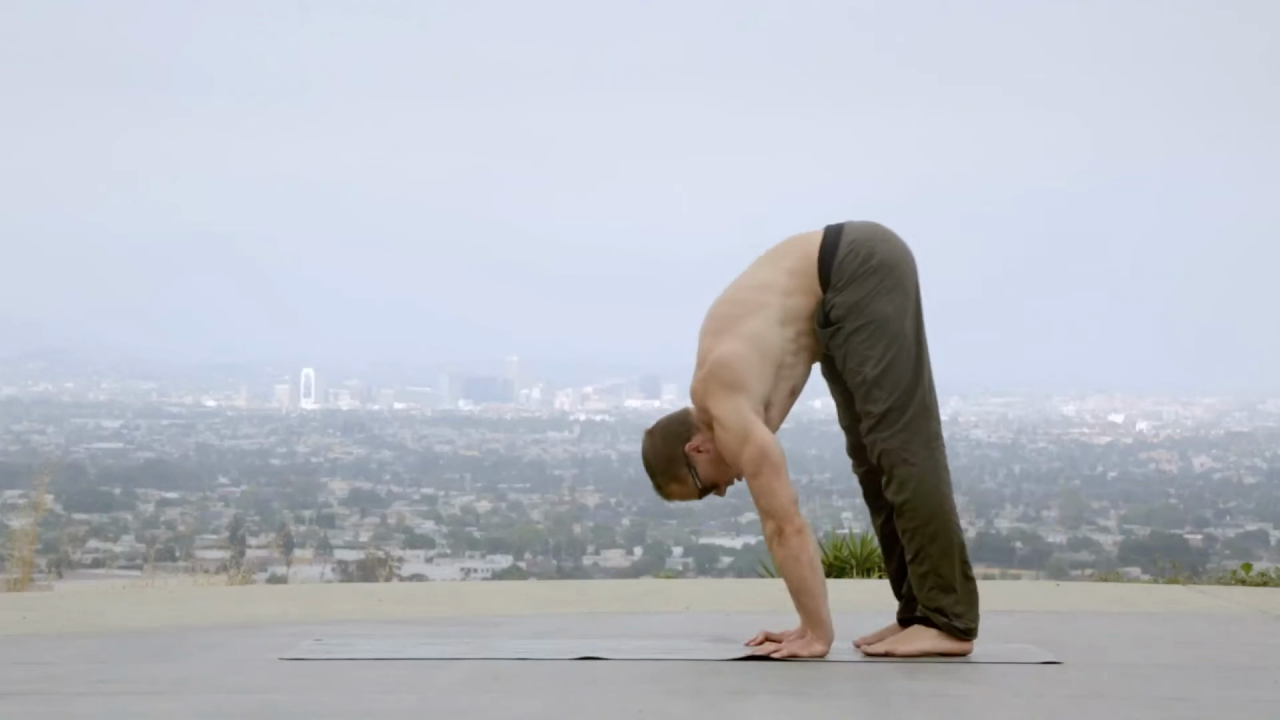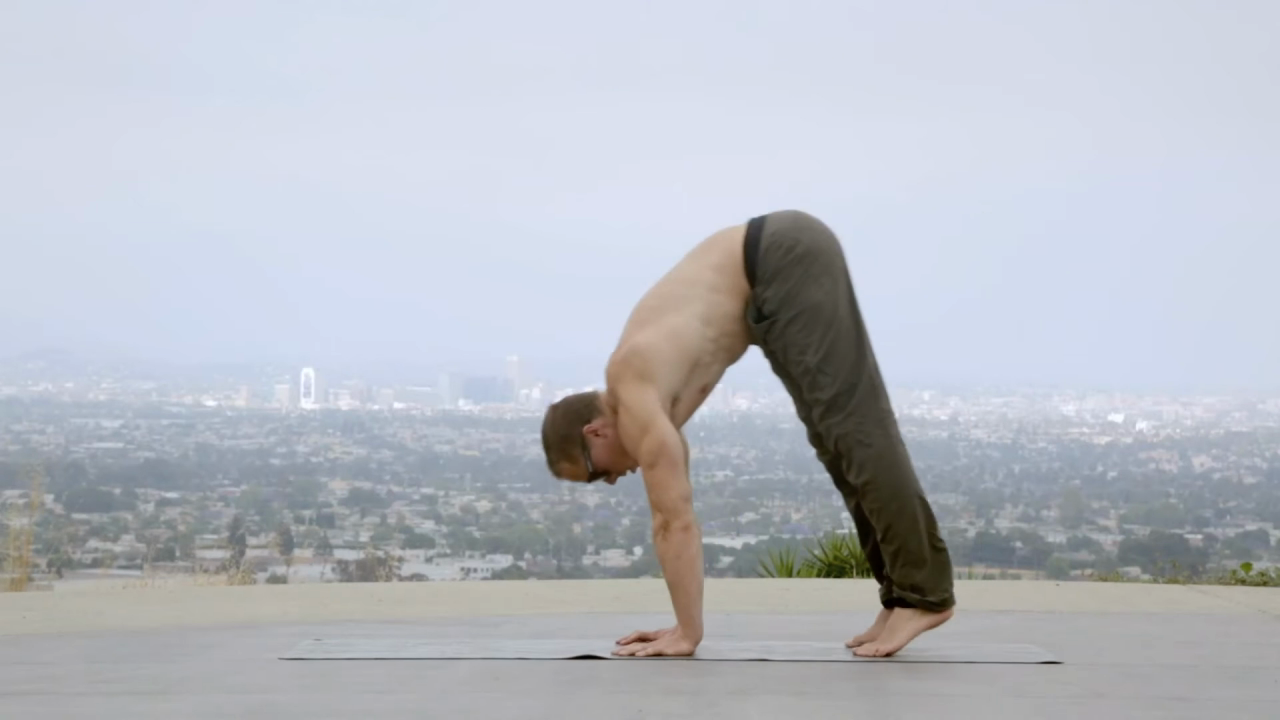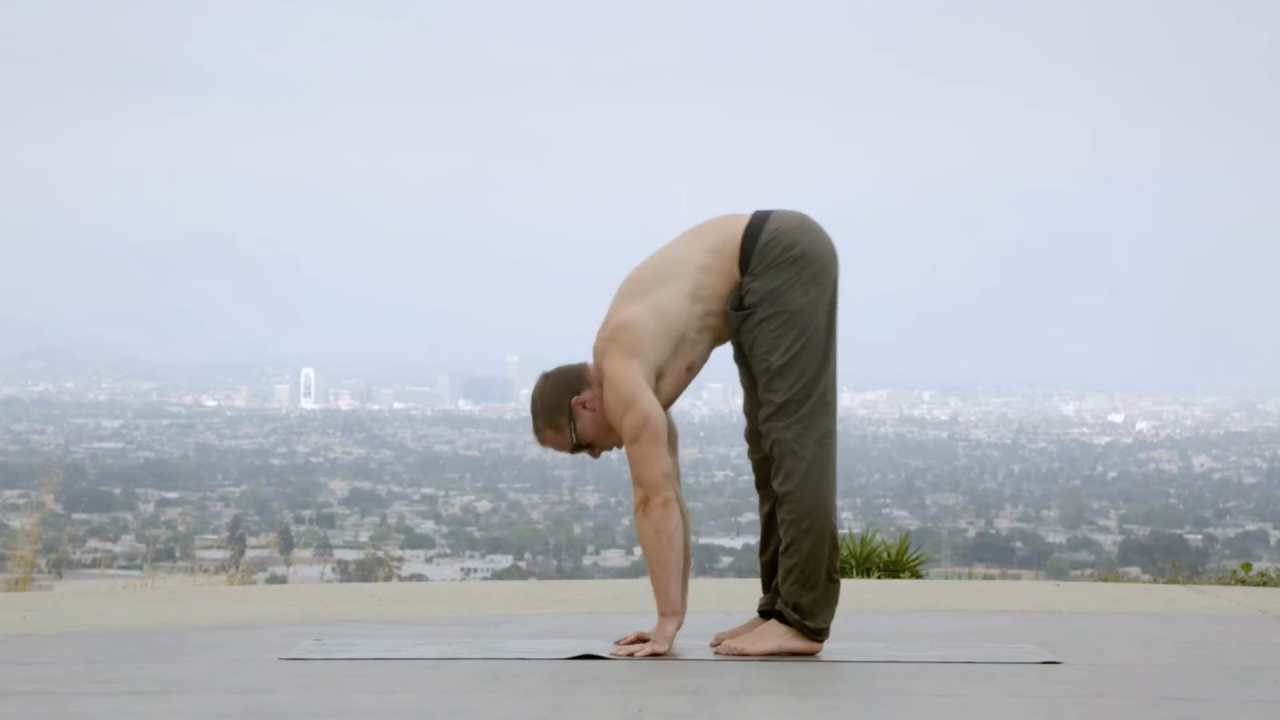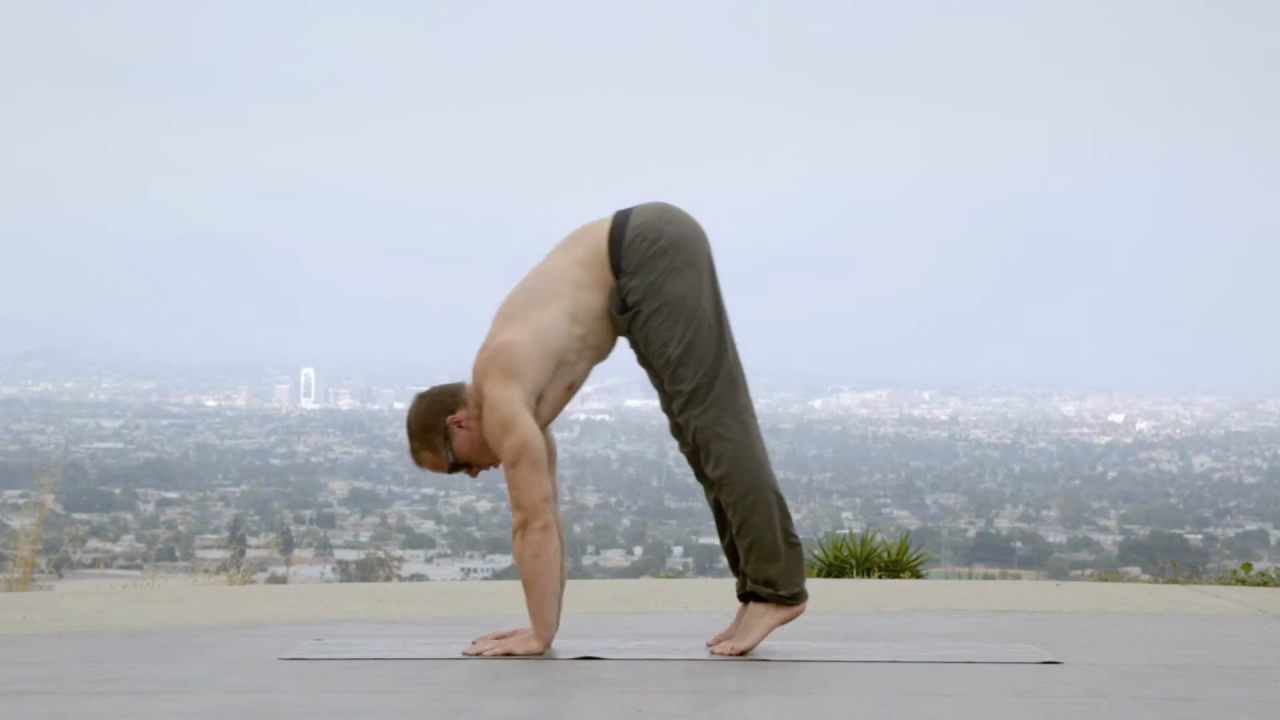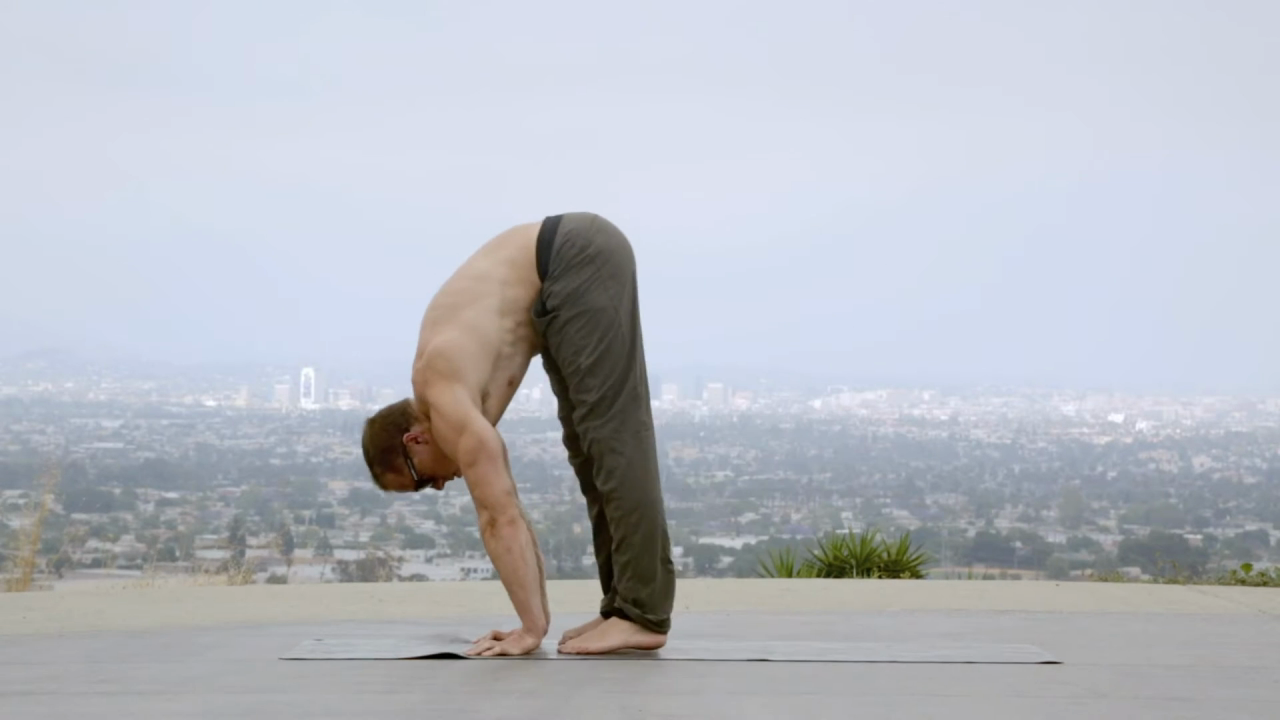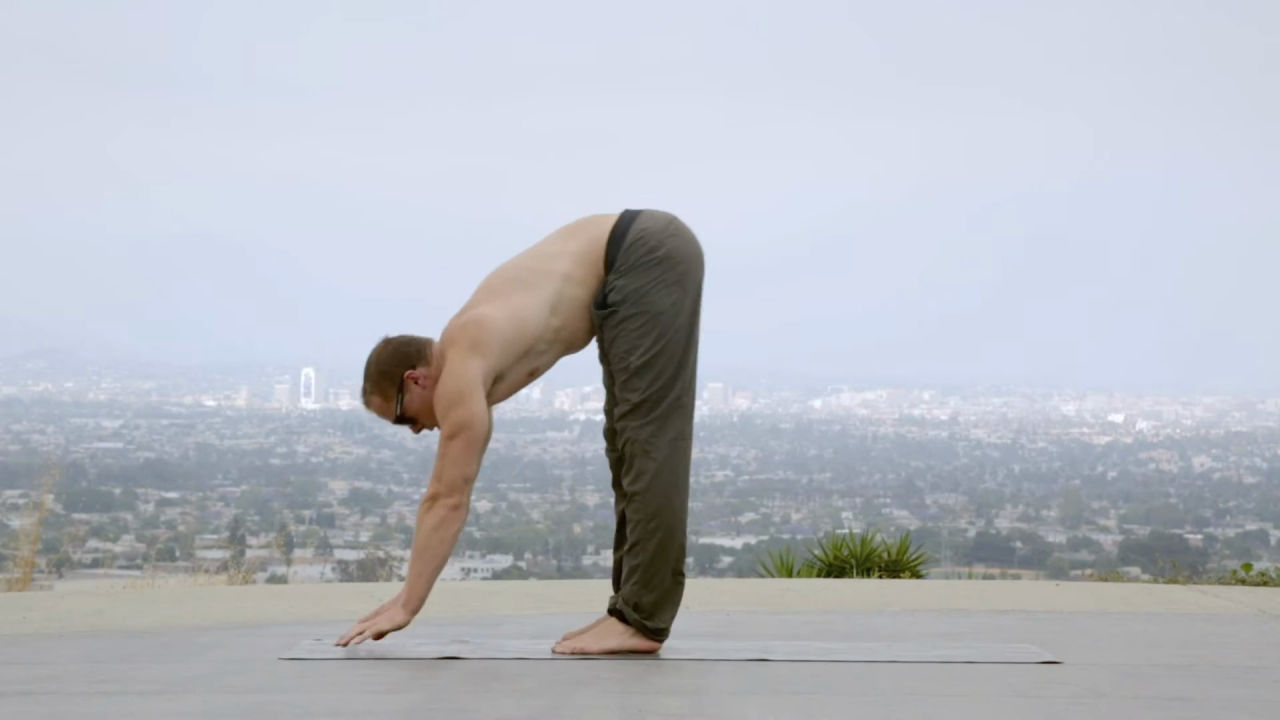
dt=0.5s
person 1, frame 1
left shoulder: (727, 417)
right shoulder: (736, 409)
left elbow: (787, 528)
right elbow: (781, 524)
left wrist: (819, 633)
right wrist: (810, 625)
left hip: (862, 267)
right hip: (852, 273)
left knee: (902, 447)
right knee: (875, 452)
left ankle: (947, 621)
right ankle: (920, 614)
person 1, frame 2
left shoulder: (635, 407)
right shoulder: (650, 402)
left elbow: (676, 524)
right elbow: (675, 519)
left wrist: (687, 632)
right wrist: (684, 623)
left hip: (792, 258)
right hip: (784, 264)
left knee: (850, 428)
right knee: (836, 434)
left ankle: (922, 593)
right ankle: (905, 593)
person 1, frame 3
left shoulder: (620, 381)
right shoulder: (637, 380)
left elbow: (656, 501)
right elbow: (668, 497)
left wrist: (669, 619)
right wrist: (676, 608)
left hip: (783, 255)
right hip: (779, 262)
left knee: (794, 438)
right knee: (772, 440)
left ankle: (802, 618)
right ankle: (784, 609)
person 1, frame 4
left shoulder: (499, 404)
right shoulder: (522, 406)
left elbow: (535, 523)
right elbow: (544, 519)
left wrist: (540, 634)
right wrist: (544, 623)
left hip: (655, 248)
right hip: (656, 250)
left knee: (711, 423)
right knee: (701, 427)
left ankle: (774, 587)
right ankle: (762, 587)
person 1, frame 5
left shoulder: (445, 407)
right shoulder: (467, 404)
left elbow: (501, 520)
right elbow: (505, 516)
left wrist: (532, 629)
right wrist: (534, 621)
left hip: (578, 256)
right hip: (580, 260)
left knee: (611, 438)
right knee: (591, 442)
left ankle: (642, 614)
right ankle: (627, 607)
person 1, frame 6
left shoulder: (460, 373)
right shoulder: (471, 374)
left elbow: (447, 501)
right elbow: (453, 498)
left wrist: (404, 605)
right wrist: (409, 597)
left hip: (647, 257)
right hip: (642, 260)
left knee: (648, 439)
right knee: (632, 439)
left ankle: (642, 616)
right ankle: (636, 608)
